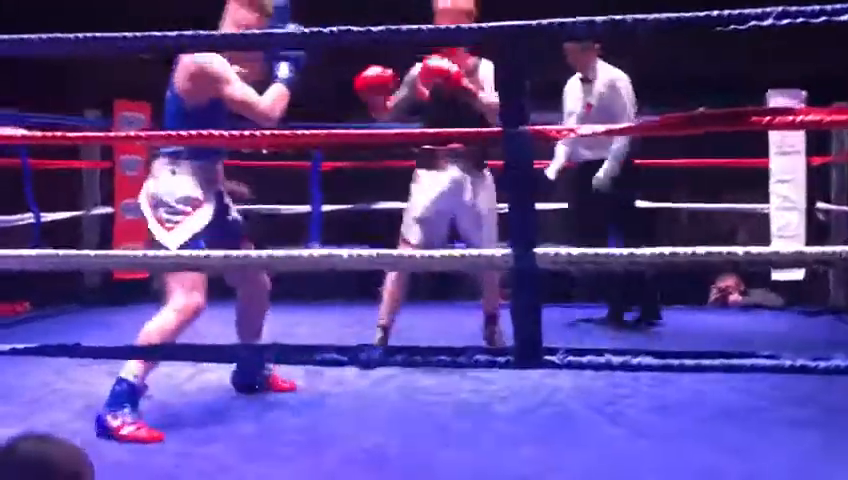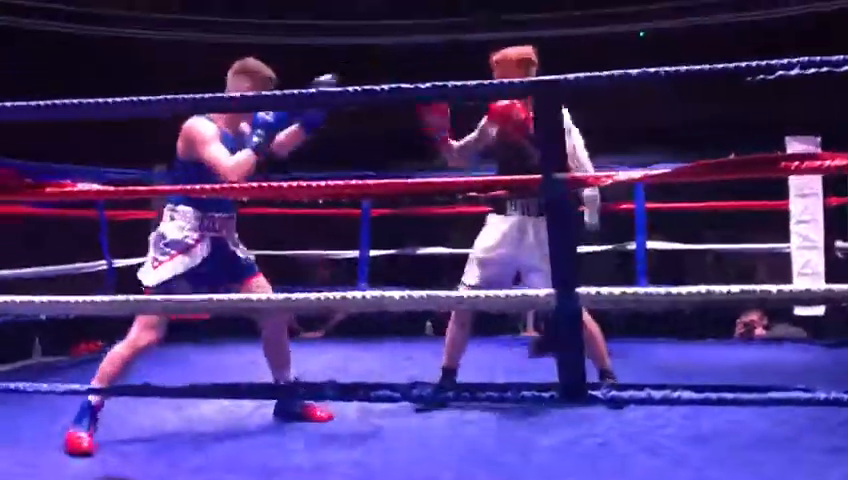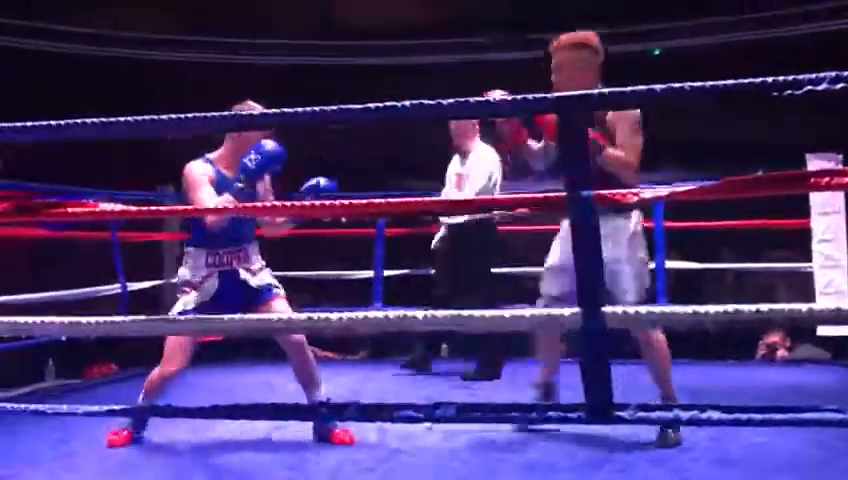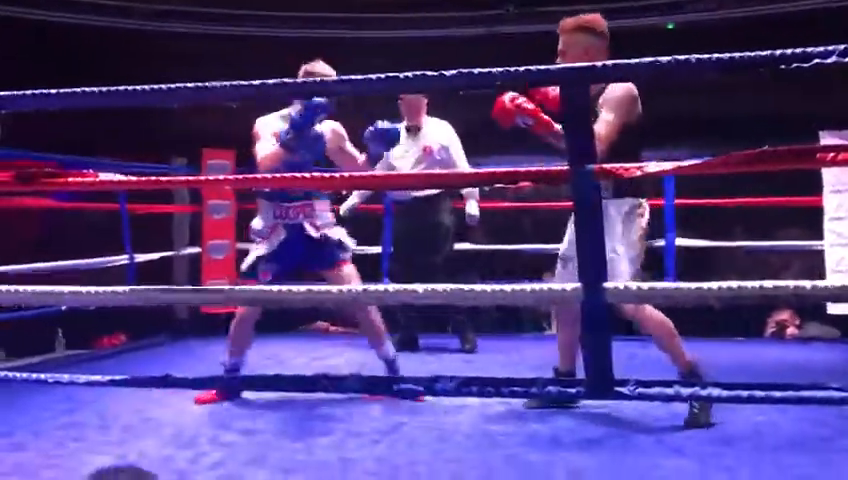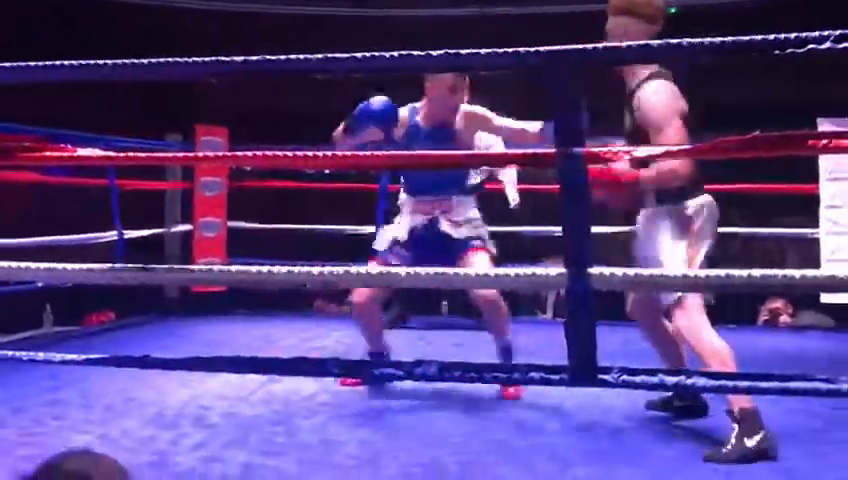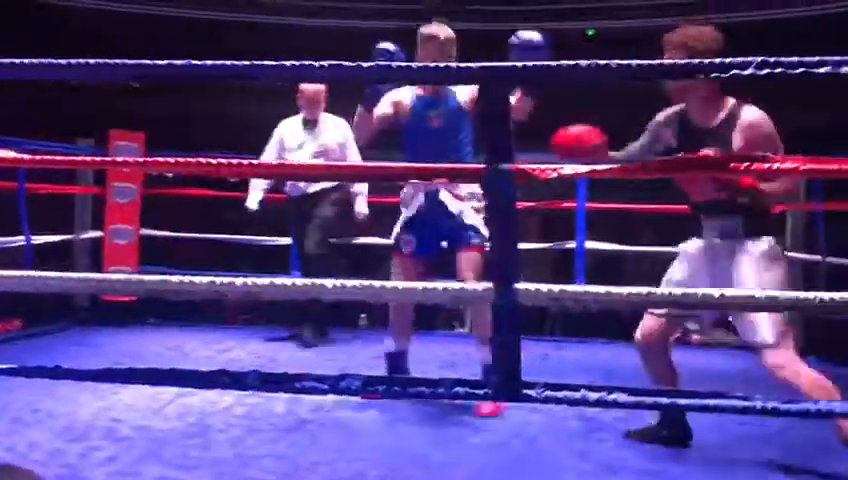
dt=0.7s
person 1, frame 1
left shoulder: (486, 71)
right shoulder: (421, 72)
left elbow: (498, 115)
right elbow: (386, 114)
left wrist: (463, 87)
right wrist: (376, 101)
left hip: (473, 175)
right hip: (432, 174)
right knee: (407, 252)
left ankle: (491, 324)
right ankle: (382, 335)
person 1, frame 2
left shoulder: (556, 116)
right shoulder: (494, 121)
left elbow: (564, 170)
right elbow: (455, 158)
left wrist: (527, 135)
right wrist: (437, 127)
left hip: (544, 223)
right hip: (502, 221)
left ankle: (608, 377)
right ankle: (446, 380)
person 1, frame 3
left shoulder: (621, 109)
left elbow: (628, 171)
right elbow: (538, 159)
left wrist: (584, 138)
left hip: (617, 226)
right hip: (577, 225)
left knee: (640, 323)
right knee: (550, 312)
right ankle: (547, 392)
person 1, frame 4
left shoulder: (620, 91)
right shoulder: (585, 94)
left elbow: (597, 147)
left wrist: (563, 109)
right wrist: (536, 120)
left hip: (620, 209)
left knee: (629, 303)
right knee: (564, 297)
left ankle: (693, 378)
right ankle: (565, 382)
person 1, frame 5
left shoulder: (652, 95)
right shoulder: (645, 86)
left elbow: (680, 170)
left wrist: (625, 176)
left hip: (677, 214)
right hip: (661, 213)
left knee: (686, 316)
right knee: (641, 308)
left ankle: (750, 426)
right ankle: (686, 393)
person 1, frame 6
left shoulder: (750, 122)
right shoulder: (671, 123)
left elbow: (789, 188)
right elbow: (628, 163)
left wrist: (739, 184)
left hip: (751, 249)
right hip: (706, 247)
left knee: (780, 362)
right knee: (650, 336)
right ankle: (673, 423)
person 2, frame 1
left shoulder: (220, 63)
right shoulder: (204, 63)
left elbow: (255, 72)
right elbow: (267, 111)
right wrist: (289, 64)
left hip: (205, 193)
right hip: (178, 195)
left knee: (257, 284)
right knee: (188, 302)
left ankle: (250, 370)
right ankle: (119, 407)
person 2, frame 2
left shoulder: (240, 129)
right shoulder: (199, 127)
left elbow: (280, 147)
right elbow: (232, 174)
left wrist: (310, 119)
right wrist: (261, 134)
left hip: (222, 240)
right hip: (183, 241)
left knee: (276, 318)
right knee: (144, 336)
left ankle: (288, 401)
right ankle: (85, 416)
person 2, frame 3
left shoulder: (259, 171)
right shoulder: (196, 170)
right elbow: (213, 219)
right wrist: (244, 181)
left hip: (249, 270)
right hip: (204, 277)
left knee: (296, 340)
right knee: (173, 365)
left ankle: (323, 419)
right ankle: (135, 422)
person 2, frame 4
left shoulder: (331, 130)
right shoulder: (268, 125)
left elbow: (359, 172)
right elbow: (265, 166)
left wrist: (375, 150)
right wrist: (295, 132)
left hip: (318, 224)
right hip: (275, 229)
left knee: (358, 299)
right knee: (247, 310)
left ankle: (394, 373)
right ankle: (229, 382)
person 2, frame 5
left shoulder: (469, 117)
right shoulder: (400, 117)
left elbow: (523, 133)
right elbow: (343, 145)
left wrist: (547, 130)
right wrist: (353, 126)
left hip: (457, 218)
right hip: (413, 218)
left knee: (486, 295)
right knee: (364, 300)
left ankle: (507, 362)
right ankle: (380, 358)
person 2, frame 6
left shoulder: (468, 91)
right shoulder: (401, 97)
left elbow: (518, 111)
right elbow: (362, 132)
right wrist: (372, 92)
left hip: (460, 198)
right hip: (419, 199)
left knee: (471, 286)
left ankle: (491, 375)
right ankle: (397, 368)
person 3, frame 1
left shoulder: (615, 81)
right shoulder: (572, 85)
left wrist: (610, 168)
right wrist: (558, 161)
left hip: (610, 170)
right hip: (584, 169)
left knee: (627, 235)
right knee: (586, 235)
left ankle: (649, 306)
right ankle: (616, 301)
person 3, frame 2
left shoulder: (563, 128)
right shoulder: (530, 133)
left elbow: (585, 171)
right elbow: (525, 174)
left wrist: (591, 210)
right wrist: (507, 203)
left hip: (558, 206)
right hip: (537, 208)
left knee: (549, 267)
right knee: (553, 269)
left ankle: (552, 335)
right ankle: (556, 334)
person 3, frame 3
left shoulder: (486, 157)
right shoulder: (456, 160)
left elbow: (473, 193)
right wrist: (443, 230)
left hip: (477, 232)
right hip: (456, 232)
left knee: (477, 297)
right knee: (445, 295)
left ankle: (491, 361)
right ankle: (424, 353)
person 3, frame 4
left shoulder: (441, 130)
left elbow: (461, 167)
right elbow: (375, 170)
left wrist: (471, 200)
right wrist: (354, 198)
left hip: (434, 205)
right hip: (404, 208)
left knee: (438, 268)
right knee: (403, 271)
left ankle: (463, 329)
right ankle: (407, 334)
person 3, frame 5
left shoulder: (479, 119)
right shoulder: (429, 118)
left elbow: (499, 154)
right elbow: (415, 157)
left wrist: (509, 186)
right wrist: (404, 187)
left hip: (468, 193)
right hip: (433, 192)
left knee: (472, 254)
right knee: (417, 250)
left ankle: (482, 312)
right ankle: (399, 310)
person 3, frame 6
left shoulder: (338, 126)
right shoulder: (286, 128)
left elbow: (354, 164)
right elbow: (268, 162)
left wrist: (360, 197)
right wrist: (256, 192)
left hip: (328, 196)
right hip: (298, 200)
left knee: (315, 253)
right knee: (307, 260)
left ankle: (312, 322)
right ankle: (316, 322)
